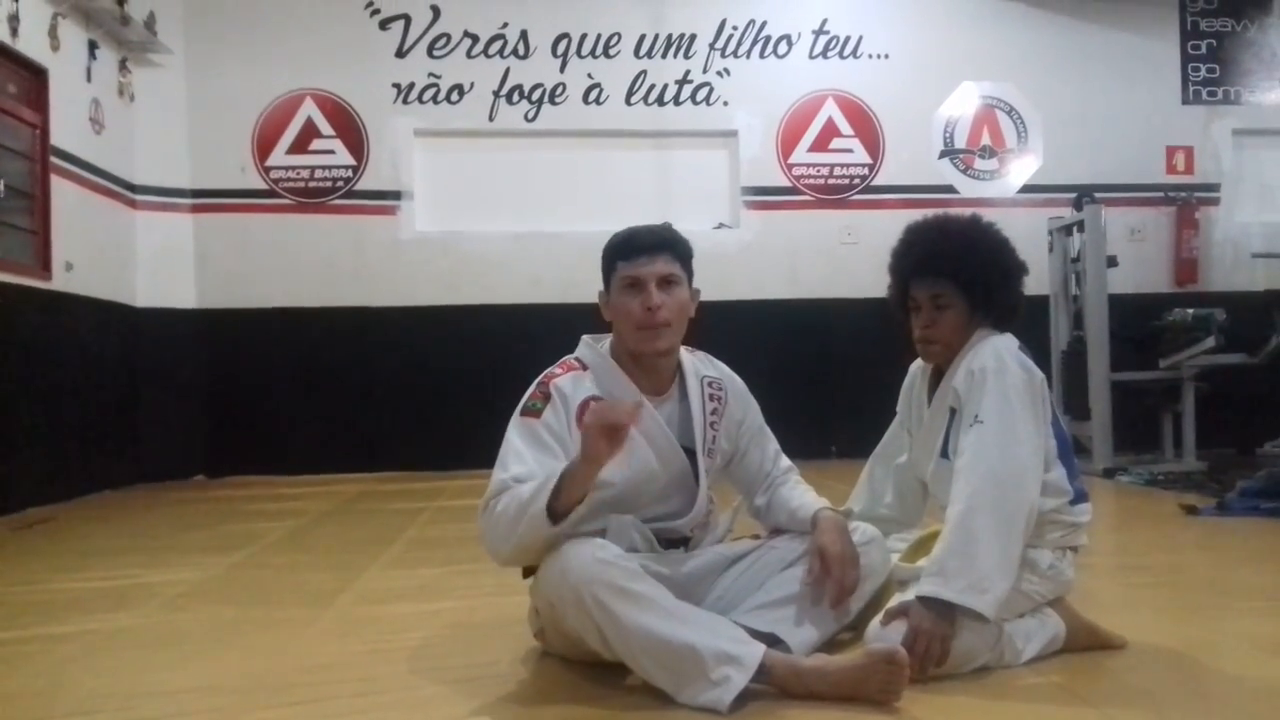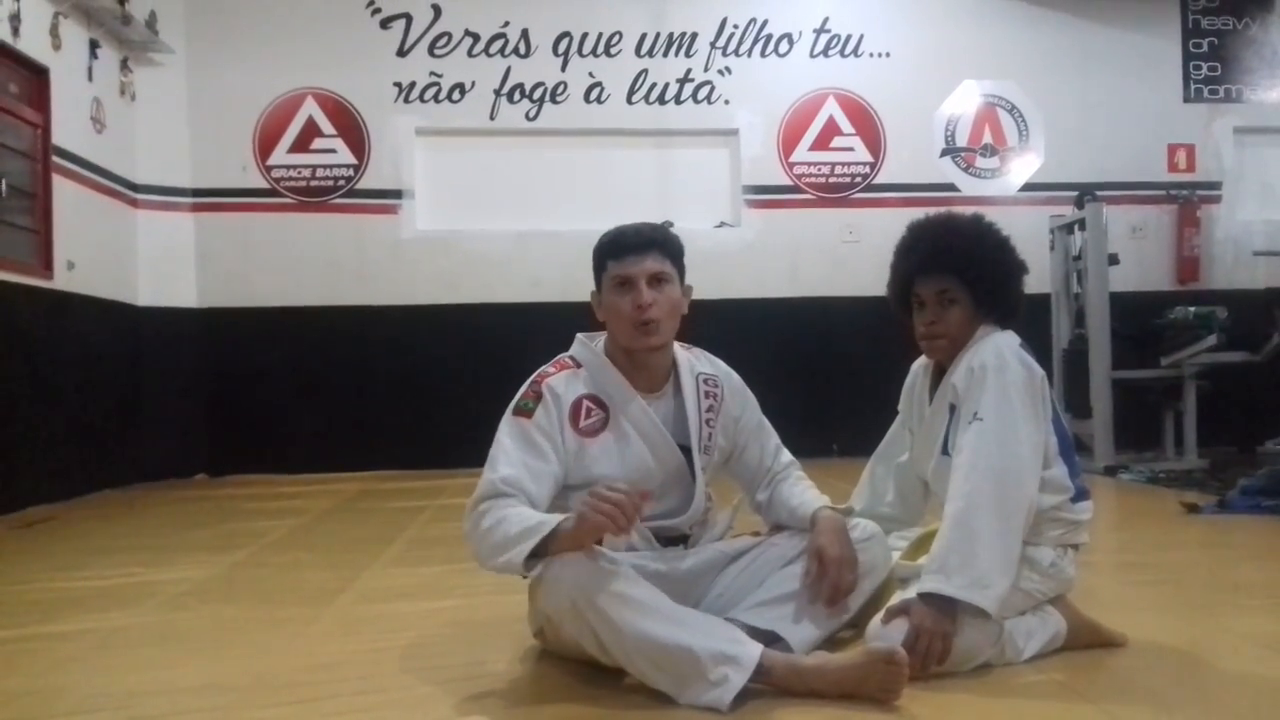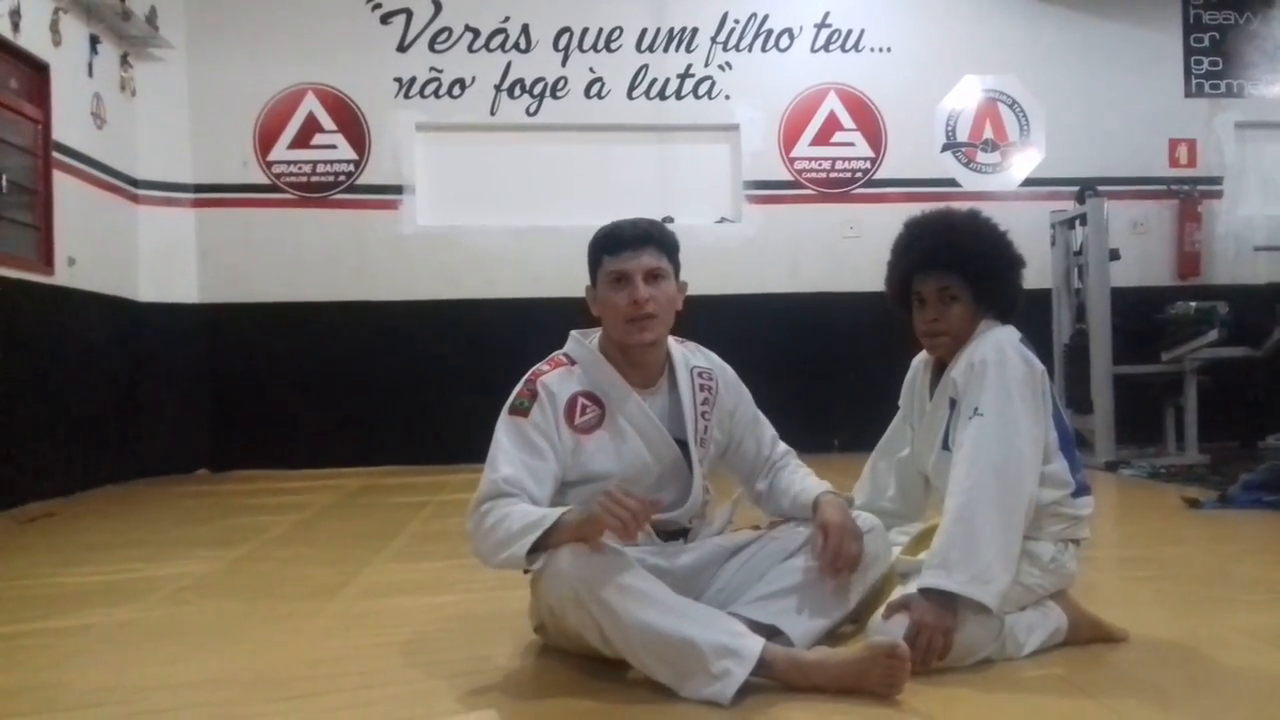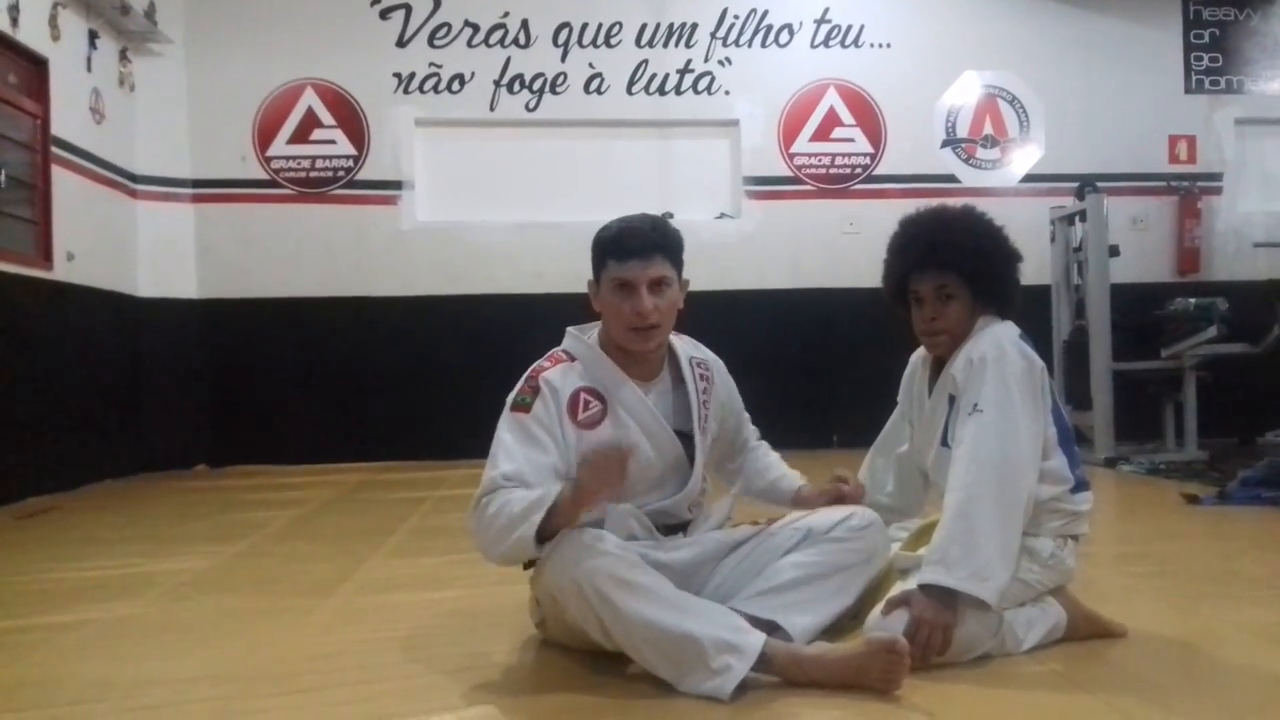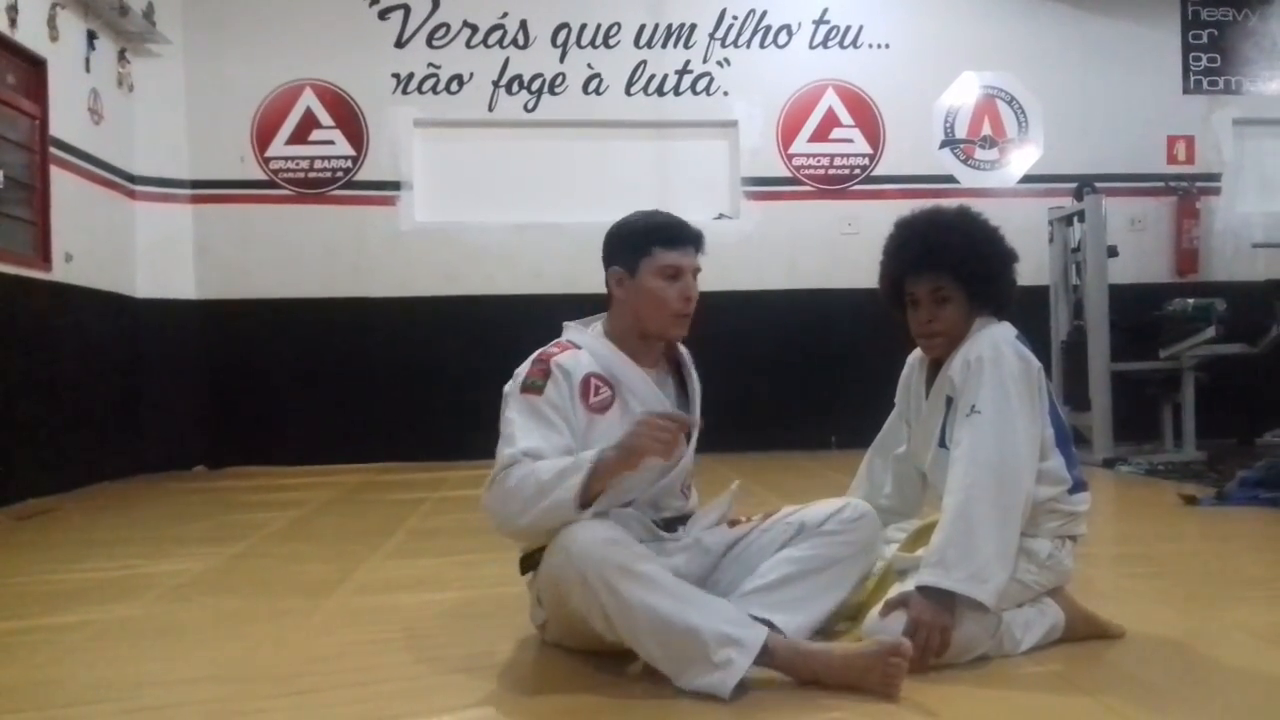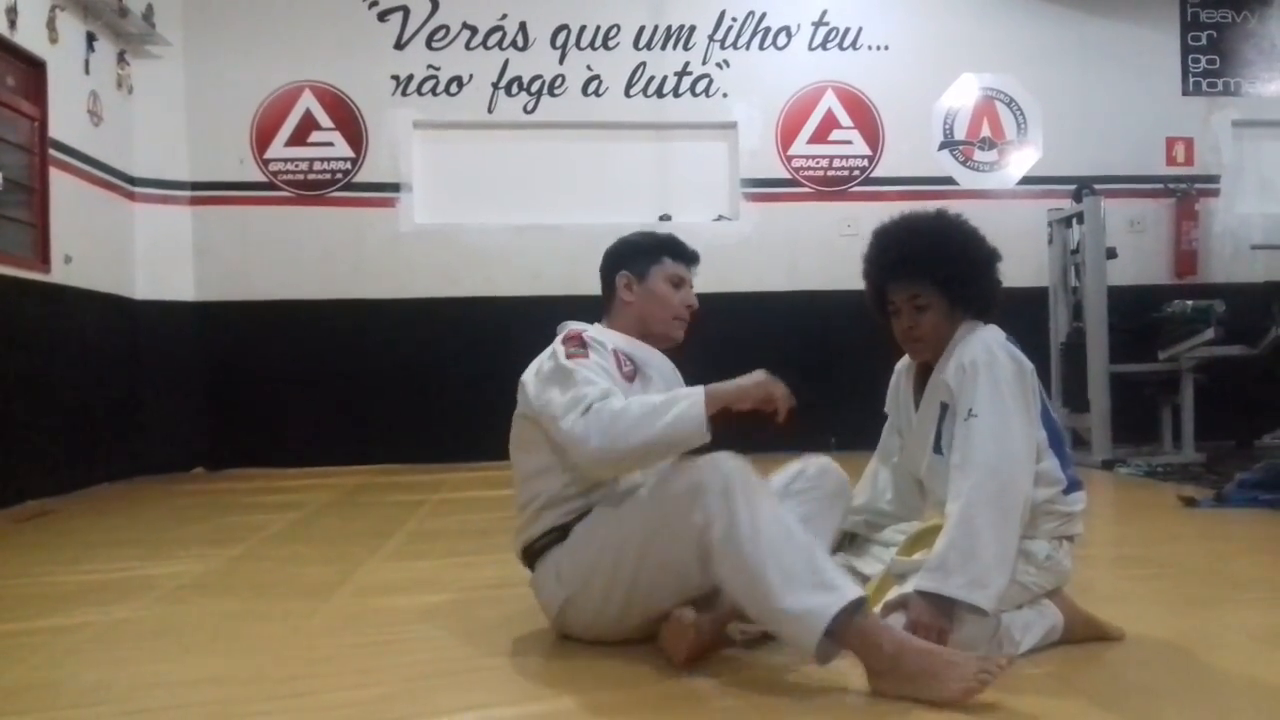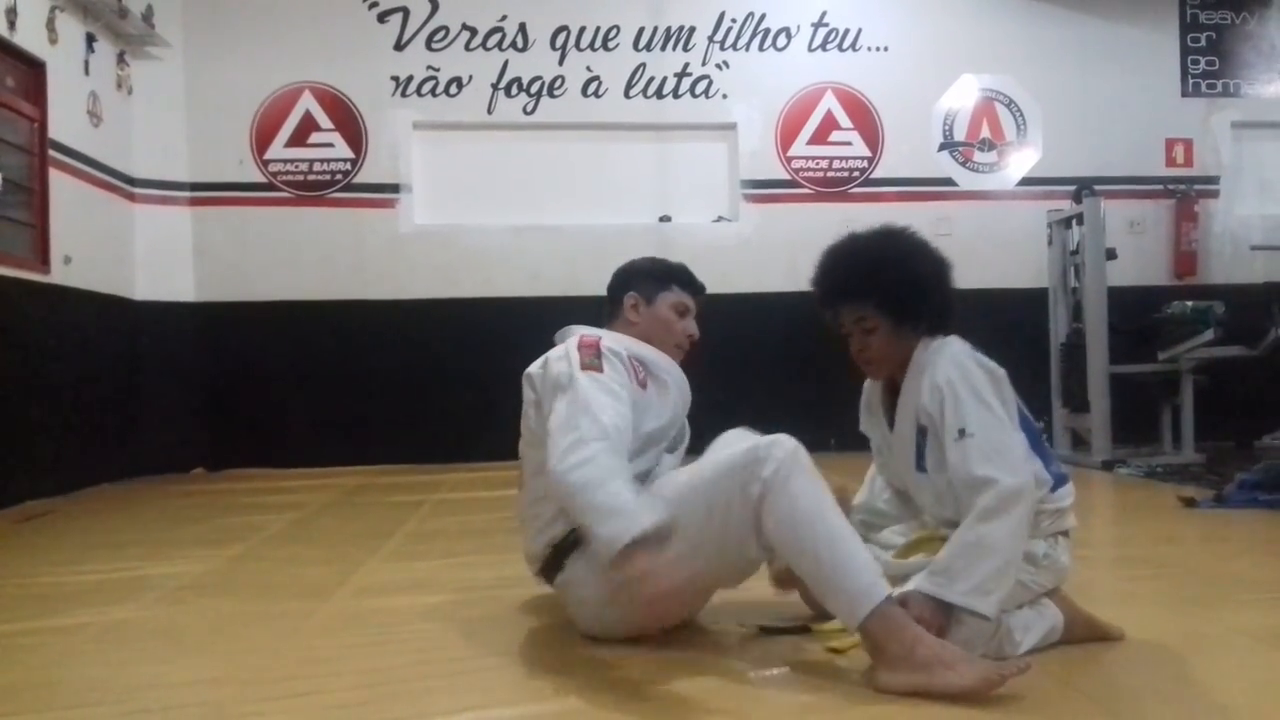
dt=0.3s
person 1, frame 1
left shoulder: (717, 385)
right shoulder: (561, 392)
left elbow: (773, 480)
right elbow: (502, 531)
left wrist: (825, 519)
right wrist: (584, 469)
left hip: (696, 574)
right hip: (600, 591)
left knee: (863, 546)
right knee: (575, 568)
left ankle: (717, 648)
right ankle: (788, 669)
person 1, frame 2
left shoulder: (714, 381)
right shoulder: (555, 392)
left elbow: (774, 474)
right elbow: (488, 525)
left wrist: (826, 518)
right wrist: (573, 527)
left hip: (698, 573)
right hip: (598, 590)
left knee: (864, 543)
right knee: (568, 578)
left ankle: (718, 644)
right ankle: (792, 669)
person 1, frame 3
left shoulder: (707, 375)
right shoulder: (549, 389)
left elbow: (771, 463)
right elbow: (490, 525)
left wrist: (825, 501)
right wrist: (577, 522)
left hip: (695, 566)
right hip: (601, 581)
left knee: (863, 536)
right knee: (569, 571)
left ankle: (724, 638)
right ankle: (791, 663)
person 1, frame 4
left shoulder: (702, 367)
right shoulder: (551, 385)
left elbow: (740, 447)
right elbow: (493, 525)
left wrist: (801, 492)
right wrist: (574, 497)
left hip: (694, 560)
right hip: (600, 573)
left knee: (859, 529)
right knee: (574, 563)
left ankle: (723, 634)
right ankle: (792, 659)
person 1, frame 5
left shoulder: (679, 362)
right shoulder: (557, 371)
right elbow: (510, 502)
right wrist: (613, 460)
left hip: (686, 558)
right hip: (585, 576)
left knee: (852, 521)
right knee: (582, 551)
left ankle: (692, 637)
right ankle: (799, 657)
person 1, frame 6
left shoulder: (645, 366)
right shoulder: (578, 350)
right elbow: (600, 436)
right wrist: (721, 395)
left hip: (651, 572)
right hip: (583, 576)
left knee: (821, 477)
right knee: (719, 479)
right ankle: (884, 650)
person 1, frame 7
left shoulder: (626, 371)
right shoulder: (591, 353)
right elbow: (582, 462)
right wrist: (636, 549)
left hip: (652, 561)
right hip: (607, 575)
left knee: (741, 448)
right knee: (772, 462)
right ankle: (900, 645)
person 2, frame 1
left shoulder: (998, 369)
right shoulder: (923, 374)
left elbow: (992, 493)
right elbow: (894, 474)
left wrist: (944, 598)
left hip: (1031, 549)
right hip: (982, 543)
left knee: (895, 643)
left ankle: (1054, 626)
right ankle: (1035, 617)
person 2, frame 2
left shoulder: (998, 366)
right shoulder: (924, 373)
left elbow: (988, 488)
right elbow: (895, 474)
left wrist: (943, 594)
left hip: (1032, 547)
right hip: (980, 540)
left knee: (897, 640)
left ankle: (1057, 623)
right ankle: (1031, 612)
person 2, frame 3
left shoulder: (999, 361)
right shoulder: (925, 368)
left elbow: (989, 486)
right elbow: (896, 470)
left wrist: (945, 590)
left hip: (1032, 542)
right hip: (981, 536)
left knee: (898, 635)
left ankle: (1056, 618)
right ankle: (1034, 609)
person 2, frame 4
left shoulder: (998, 357)
right shoulder: (924, 365)
left elbow: (988, 482)
right elbow: (894, 465)
left wrist: (945, 586)
left hip: (1033, 538)
right hip: (980, 531)
left knee: (896, 631)
left ankle: (1057, 614)
right ankle: (1032, 605)
person 2, frame 5
left shoulder: (996, 358)
right shoulder: (920, 365)
left elbow: (987, 485)
right elbow: (892, 468)
left wrist: (944, 588)
left hip: (1029, 540)
right hip: (974, 534)
left knee: (894, 633)
left ankle: (1054, 615)
right ankle: (1028, 605)
person 2, frame 6
left shoulder: (986, 361)
right shoulder: (908, 373)
left elbow: (989, 490)
right elbow: (893, 473)
left wrist: (942, 590)
left hip: (1025, 541)
right hip: (966, 532)
left knee: (899, 632)
left ankle: (1053, 617)
person 2, frame 7
left shoulder: (954, 375)
right shoulder: (879, 388)
left elbow: (1005, 493)
right elbow: (891, 484)
left wrist: (942, 593)
left hip: (1021, 540)
right hip: (954, 532)
left ankle: (1050, 616)
